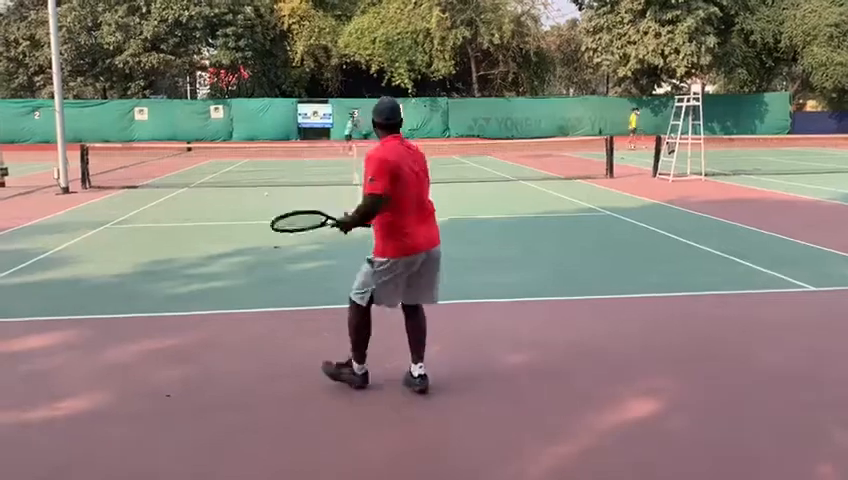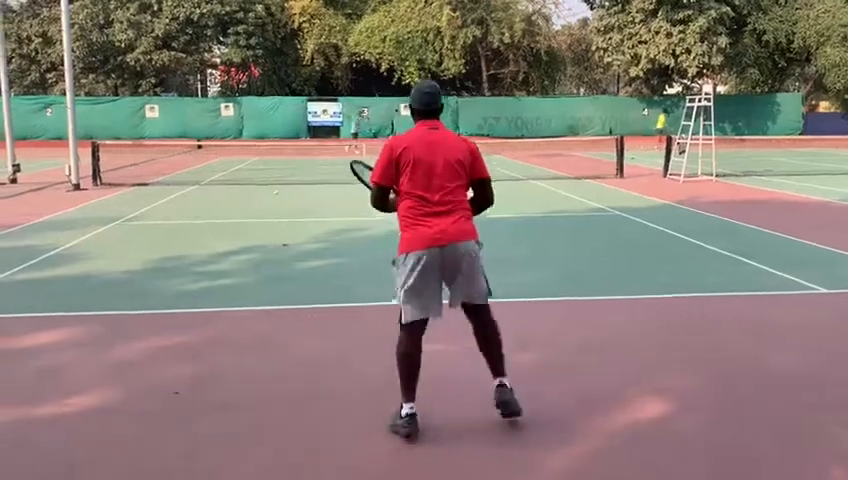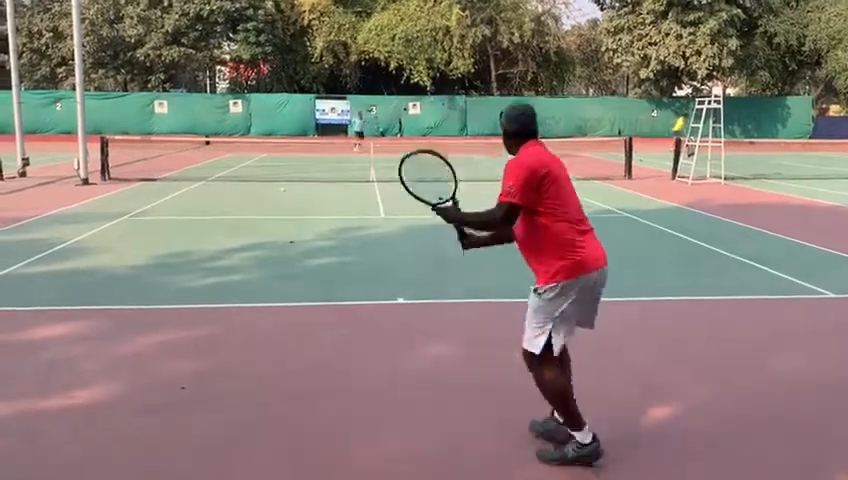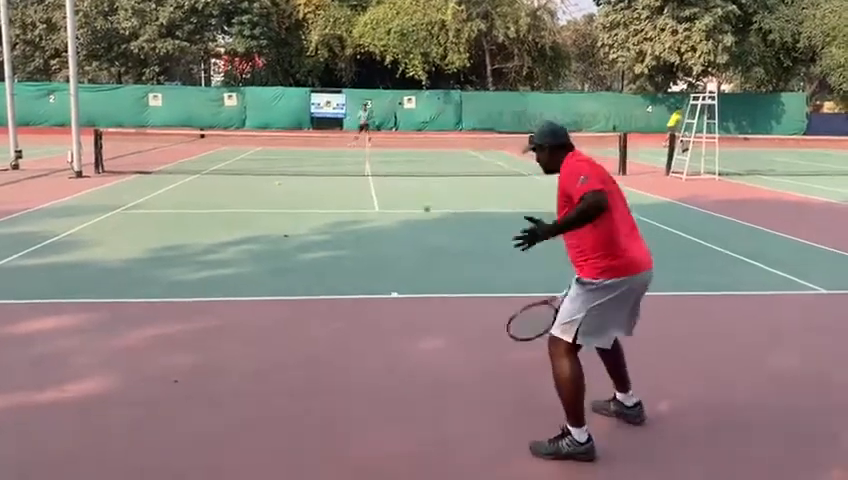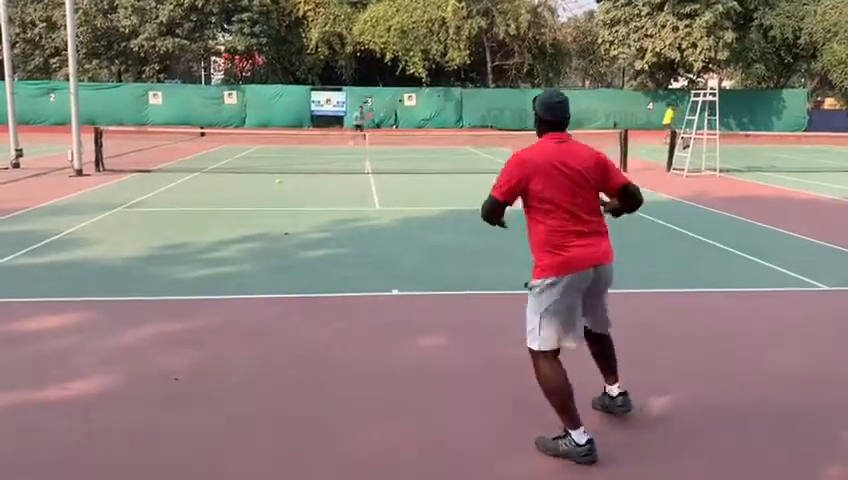
dt=0.7s
person 1, frame 1
left shoulder: (378, 156)
right shoulder: (417, 153)
left elbow: (372, 205)
left wrist: (350, 221)
right wrist: (364, 217)
left hip: (396, 250)
right hip: (429, 244)
left knee: (359, 304)
right knee: (413, 306)
left ankle: (357, 369)
right ankle: (418, 372)
person 1, frame 2
left shoulder: (396, 145)
right shoulder: (466, 146)
left elbow: (378, 200)
right elbow: (485, 198)
left hip: (417, 247)
right hip: (461, 242)
left knee: (411, 329)
right knee: (480, 311)
left ankle: (407, 413)
right ankle: (502, 388)
person 1, frame 3
left shoulder: (521, 164)
right shoulder: (547, 160)
left elbow: (502, 218)
right elbow: (527, 224)
left wrist: (458, 217)
right wrist: (479, 240)
left hip: (563, 272)
right hip: (592, 263)
left knee: (538, 357)
right knee: (551, 343)
left ankle: (582, 439)
right ankle: (564, 419)
person 1, frame 4
left shoulder: (575, 168)
right shoulder: (586, 167)
left elbow: (596, 203)
left wrist: (550, 229)
left hip: (609, 272)
right hip: (637, 267)
left knee: (561, 346)
right knee: (601, 332)
left ankle: (578, 438)
right ankle: (627, 401)
person 1, frame 5
left shoulder: (523, 160)
right shoulder: (592, 156)
left elbow: (491, 213)
right elbow: (634, 199)
left wrist: (498, 218)
right wrist: (614, 208)
left hip: (558, 269)
right hip: (599, 260)
left knee: (543, 352)
right knee: (594, 327)
left ankle: (578, 438)
right ankle: (615, 393)
